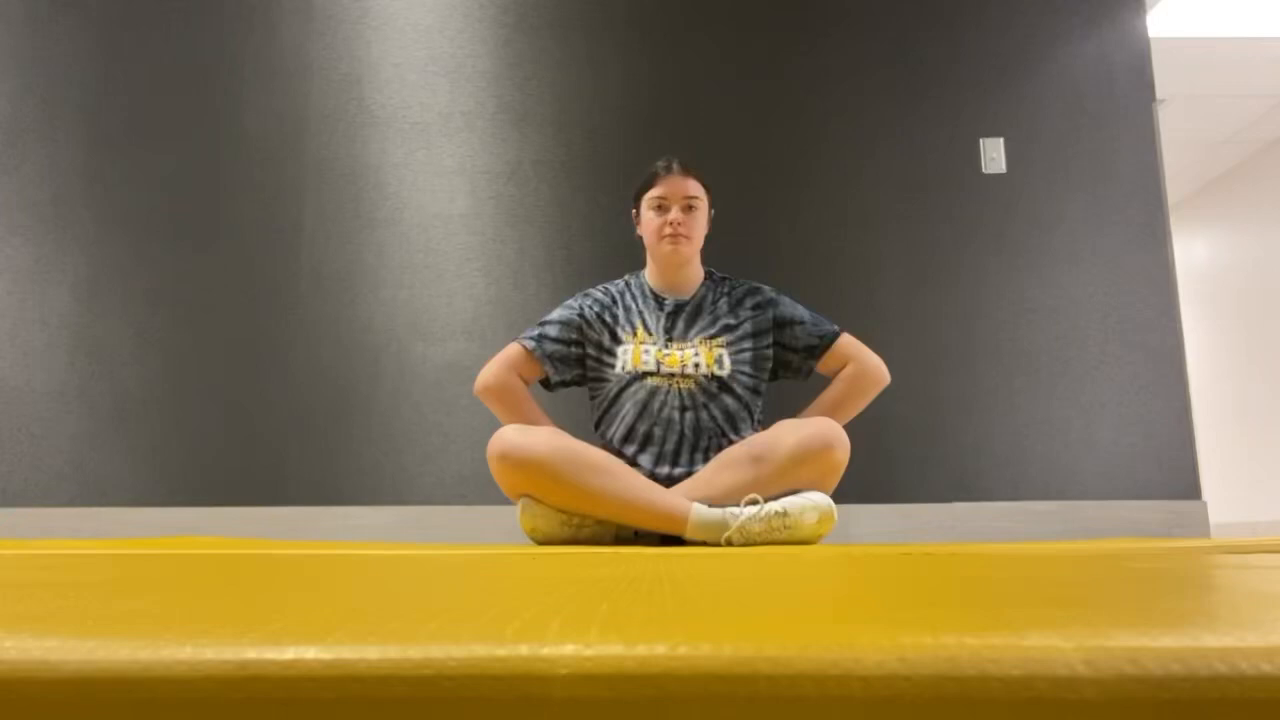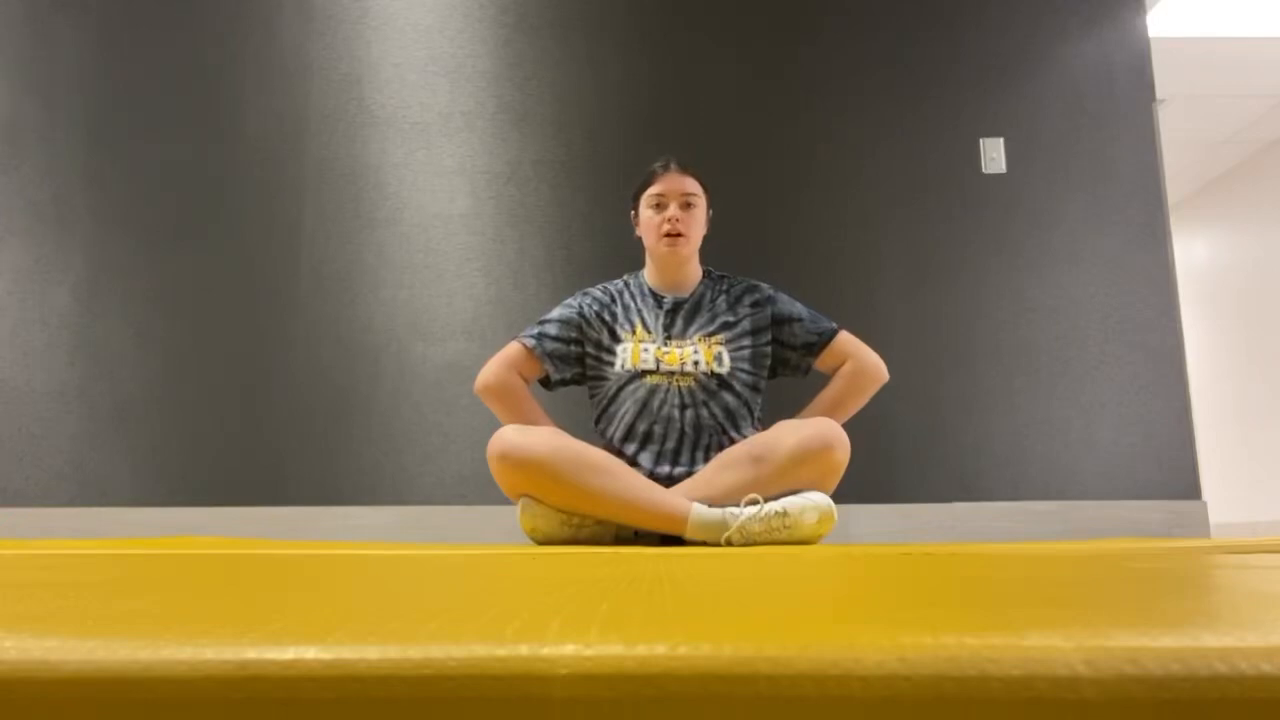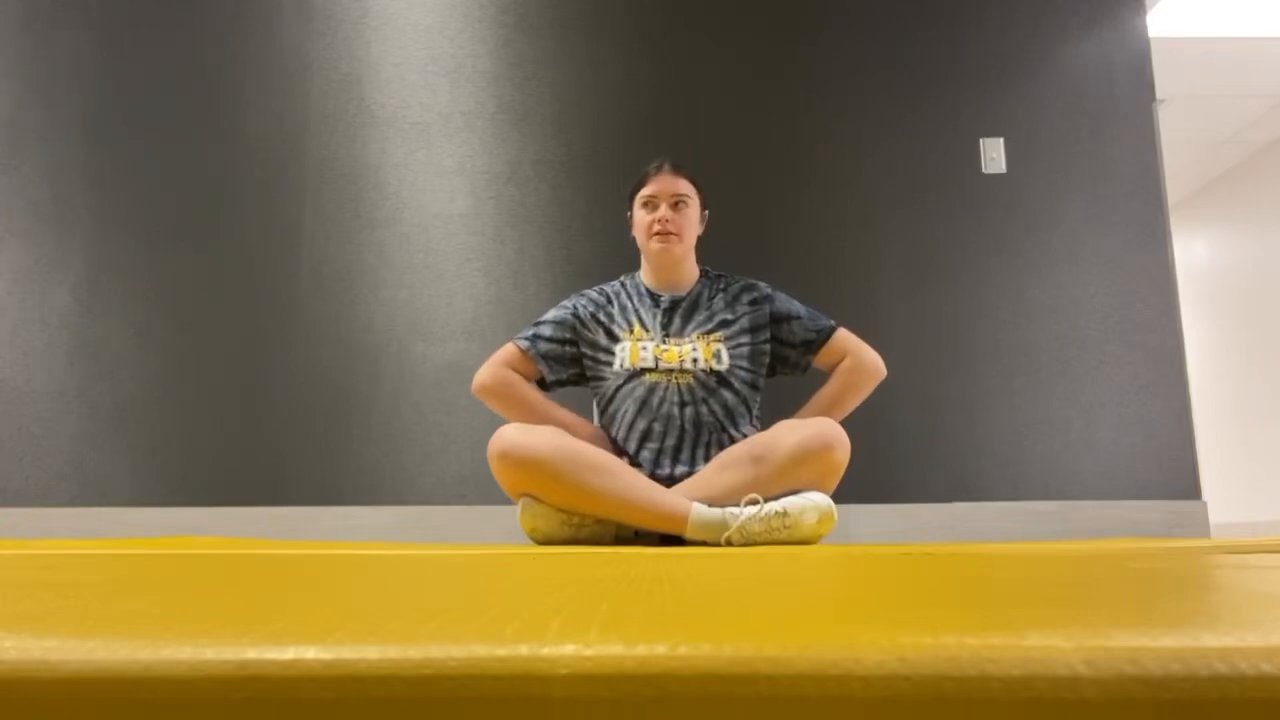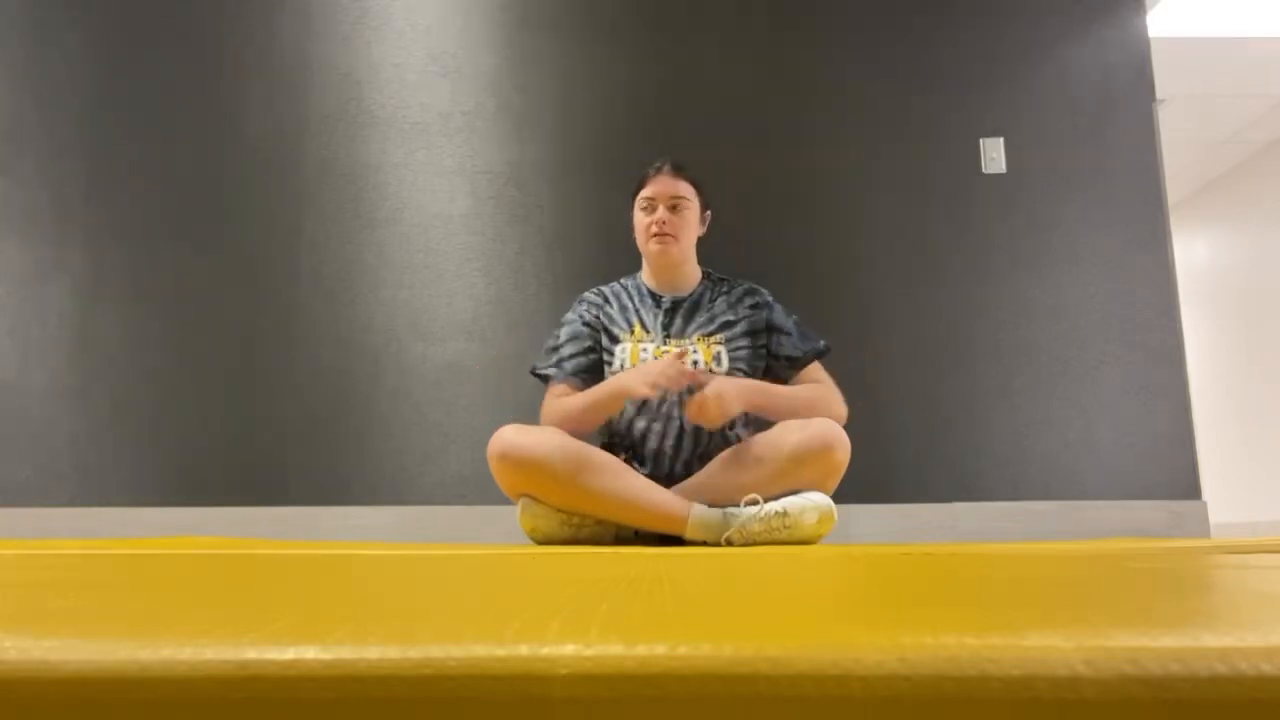
dt=0.5s
person 1, frame 1
left shoulder: (756, 308)
right shoulder: (597, 310)
left elbow: (868, 370)
right elbow: (495, 379)
left wrist: (781, 449)
right wrist: (566, 462)
left hip: (732, 490)
right hip: (617, 493)
left knee: (827, 441)
right knee: (509, 447)
left ankle: (591, 518)
right ankle: (720, 523)
person 1, frame 2
left shoulder: (755, 306)
right shoulder: (597, 308)
left elbow: (866, 367)
right elbow: (495, 378)
left wrist: (786, 448)
right wrist: (566, 464)
left hip: (732, 492)
right hip: (621, 495)
left knee: (827, 442)
right knee: (508, 447)
left ankle: (596, 518)
right ankle: (723, 524)
person 1, frame 3
left shoulder: (752, 304)
right shoulder: (592, 310)
left elbow: (865, 364)
right elbow: (491, 379)
left wrist: (787, 444)
right wrist: (583, 434)
left hip: (733, 489)
right hip: (619, 491)
left knee: (827, 442)
right knee: (510, 446)
right ankle: (720, 523)
person 1, frame 4
left shoulder: (751, 306)
right shoulder: (597, 308)
left elbow: (831, 404)
right elbow: (556, 423)
left wrist: (746, 393)
right wrist: (626, 384)
left hip: (728, 485)
right hip: (616, 490)
left knee: (826, 441)
right knee: (509, 445)
left ankle: (610, 519)
right ankle: (727, 521)
